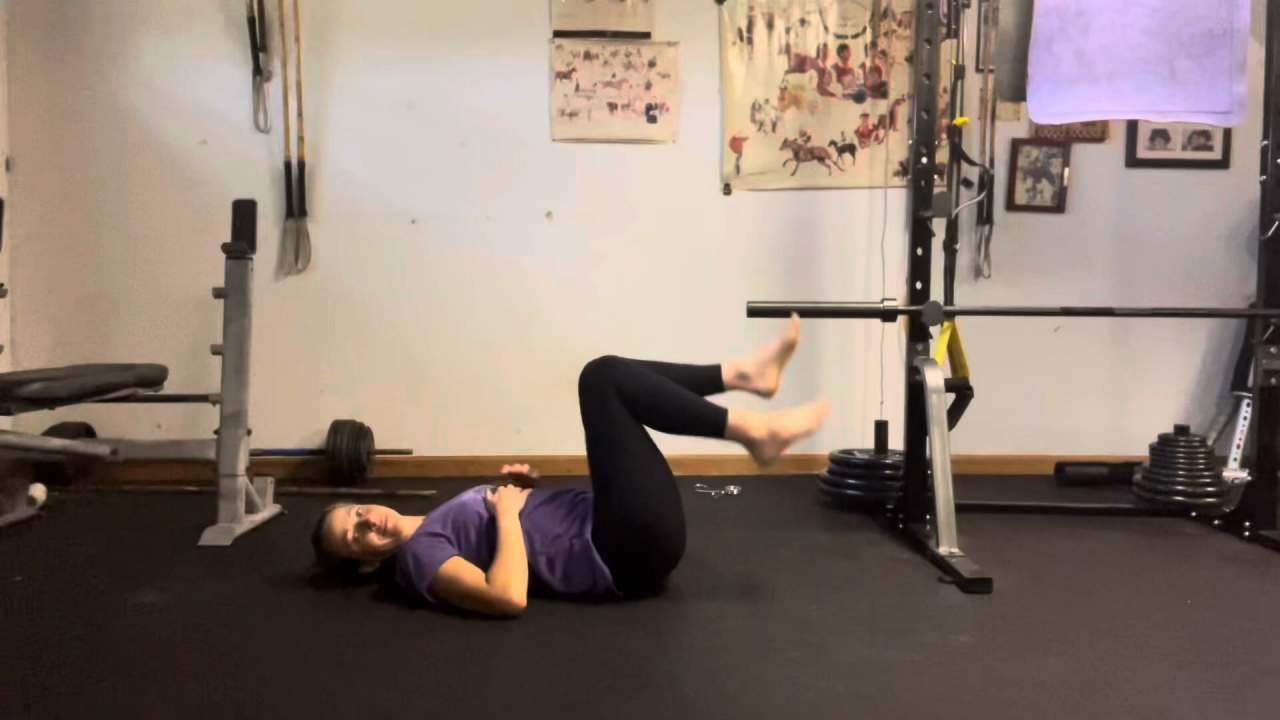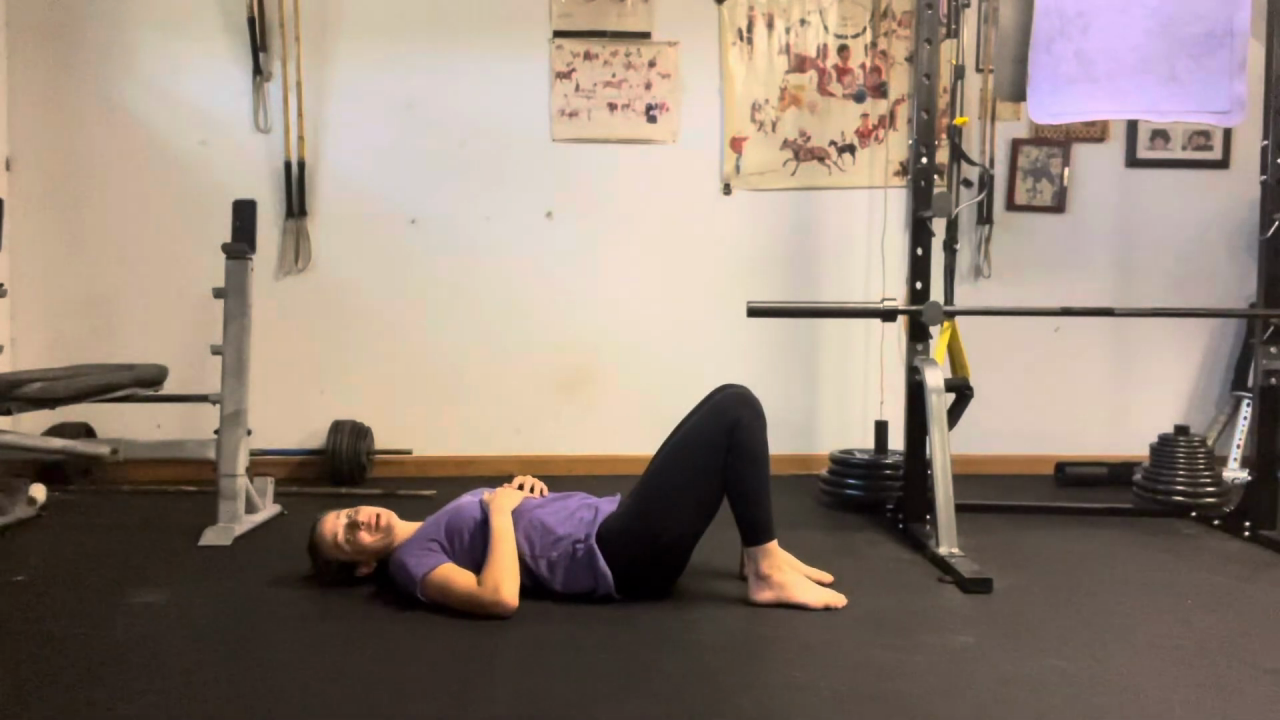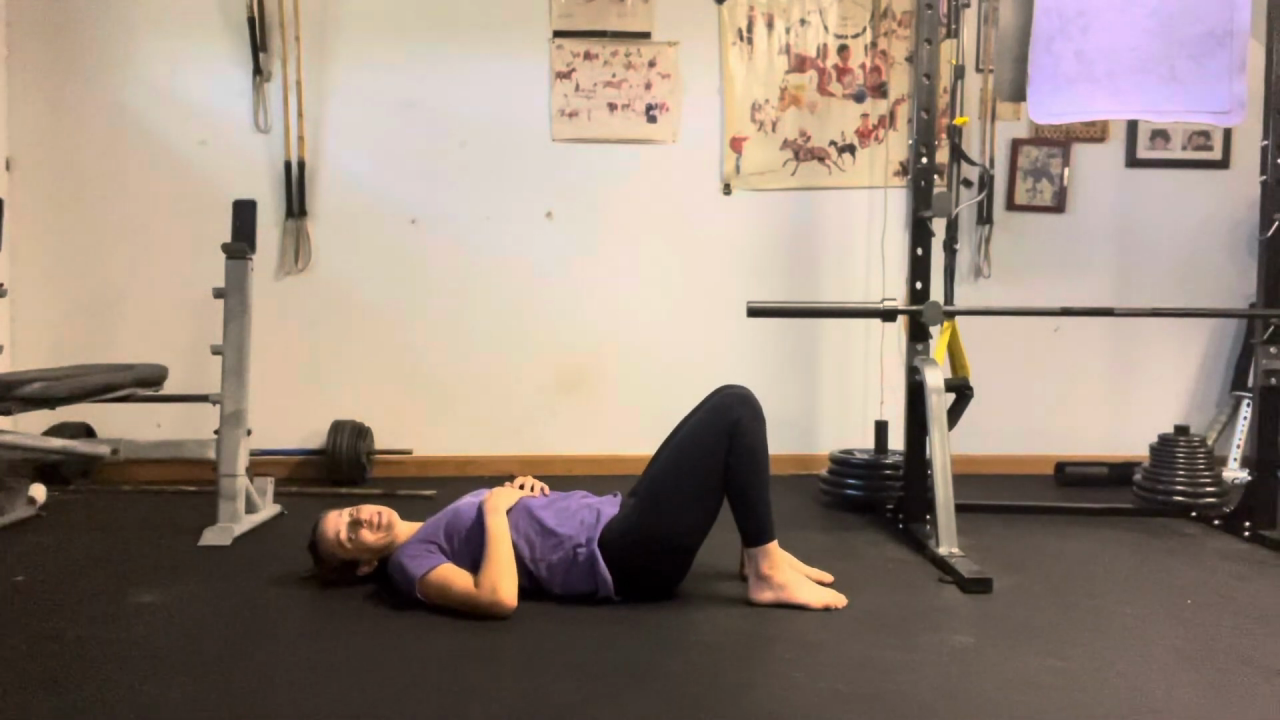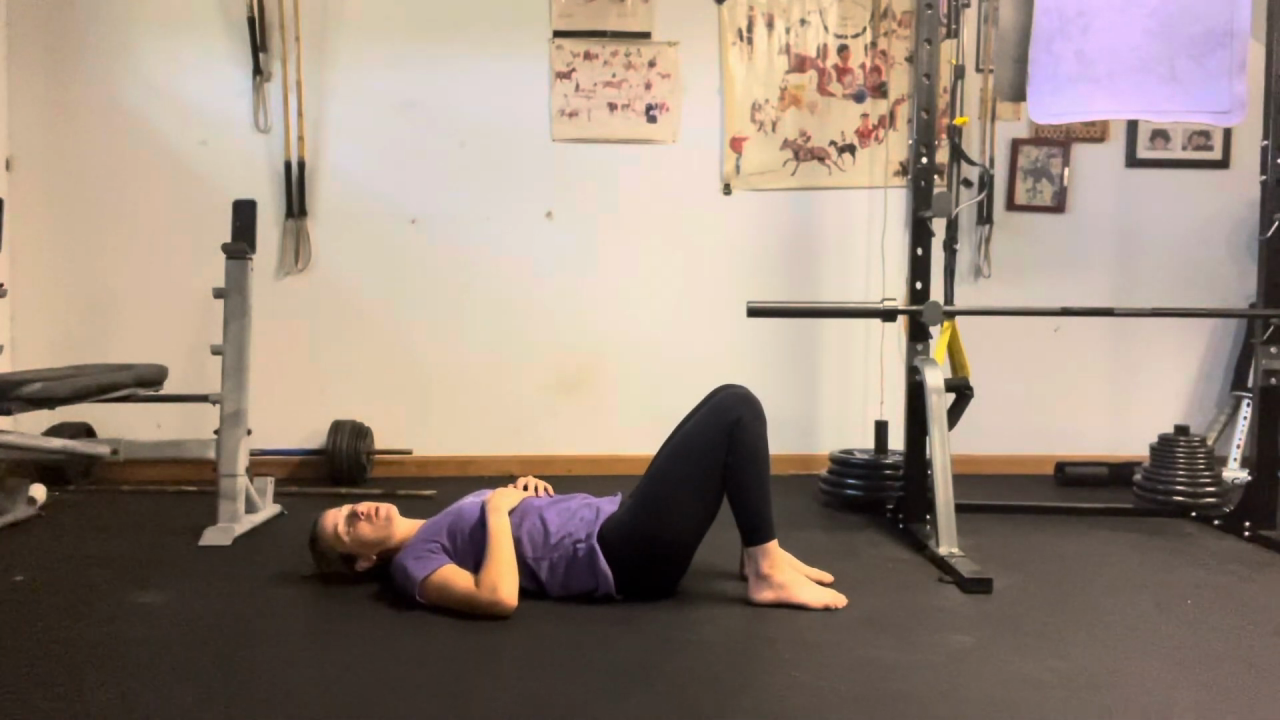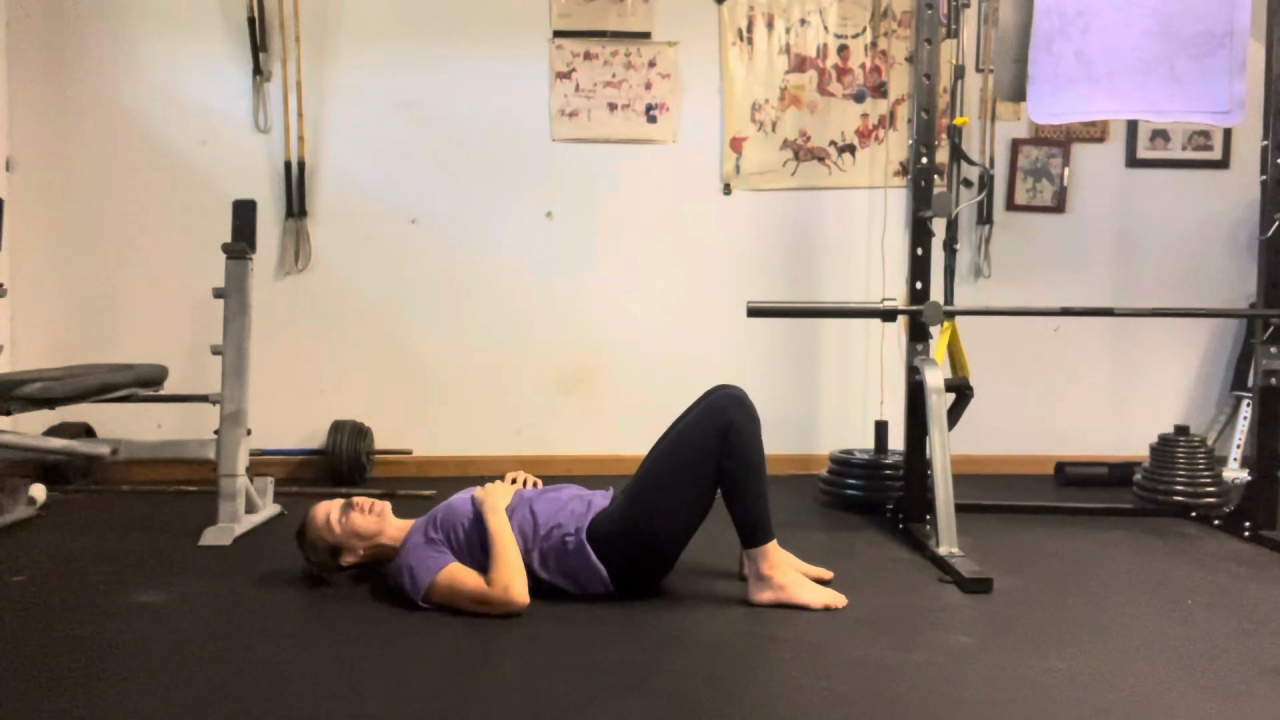
dt=1s
person 1, frame 1
left shoulder: (432, 527)
right shoulder: (421, 559)
right elbow: (510, 596)
left wrist: (516, 486)
right wrist: (506, 512)
left hip: (615, 535)
right hip: (629, 553)
left knee: (606, 379)
right knee: (600, 378)
left ankle: (746, 375)
right ankle: (753, 428)
person 1, frame 2
left shoulder: (432, 532)
right shoulder: (412, 562)
right elbow: (501, 598)
left wrist: (519, 492)
right wrist: (500, 513)
left hip: (613, 523)
right hip: (624, 559)
left knee: (729, 402)
right knee: (736, 408)
left ankle: (760, 551)
right ankle: (767, 575)
person 1, frame 3
left shoulder: (433, 532)
right shoulder: (411, 564)
right elbow: (500, 599)
left wrist: (521, 491)
right wrist: (495, 511)
left hip: (615, 518)
right hip: (627, 559)
left knee: (729, 402)
right knee: (735, 409)
left ankle: (760, 551)
right ankle: (768, 575)
person 1, frame 4
left shoulder: (435, 531)
right shoulder: (414, 565)
right elbow: (500, 598)
left wrist: (522, 490)
right wrist: (497, 511)
left hip: (614, 522)
right hip: (627, 559)
left knee: (728, 402)
right knee: (736, 408)
left ankle: (760, 550)
right ankle: (767, 574)
person 1, frame 5
left shoulder: (424, 535)
right shoulder: (414, 566)
right elbow: (511, 596)
left wrist: (512, 487)
right wrist: (494, 509)
left hip: (609, 522)
right hip: (618, 554)
left knee: (723, 402)
right knee: (730, 411)
left ankle: (760, 549)
right ankle: (769, 575)
